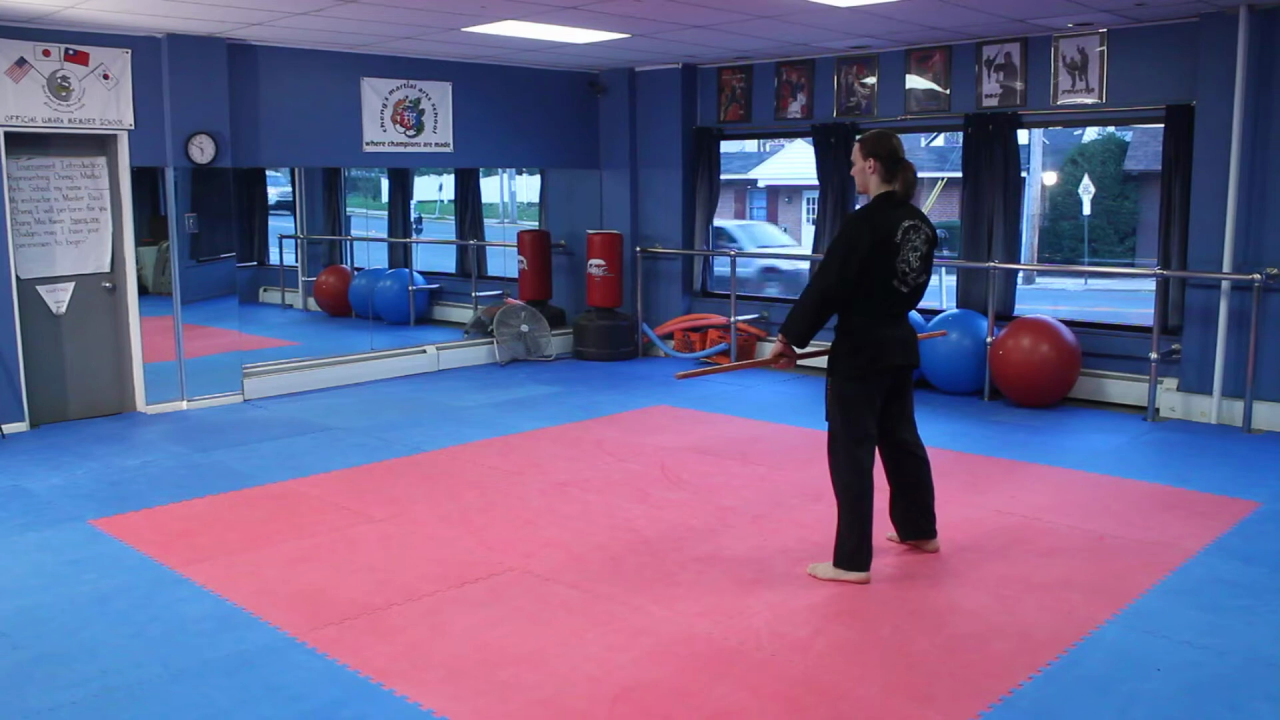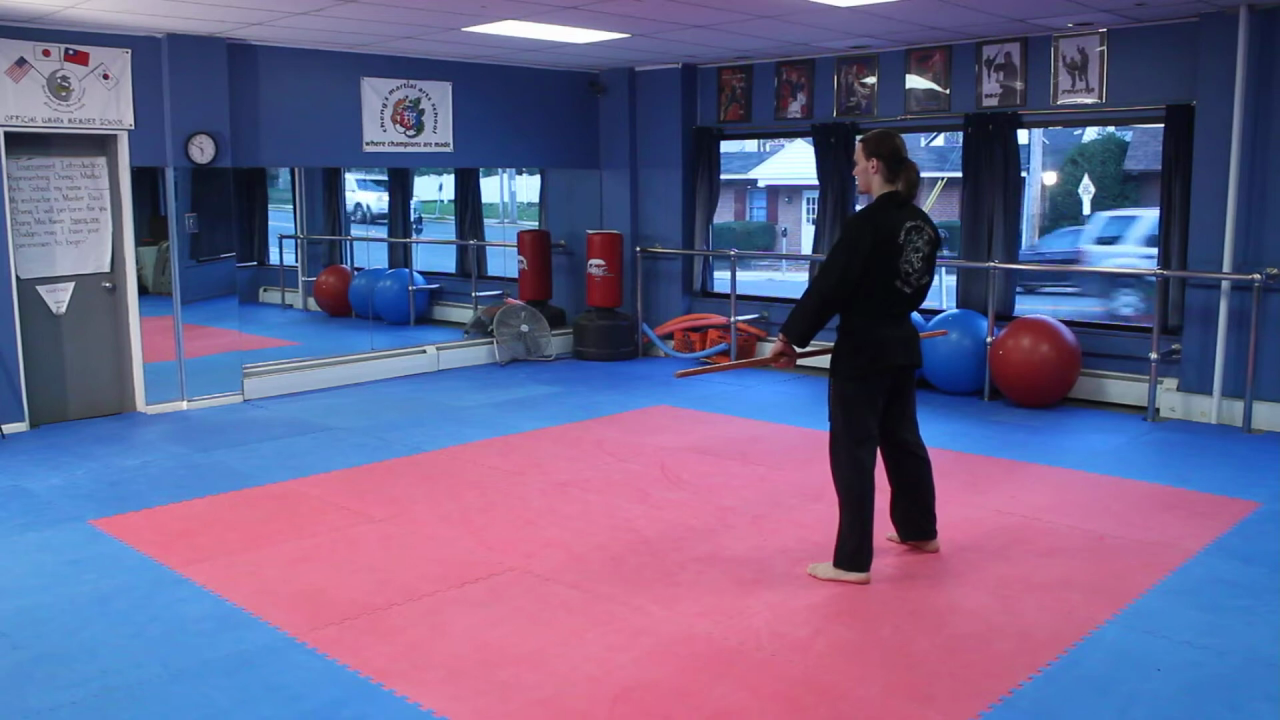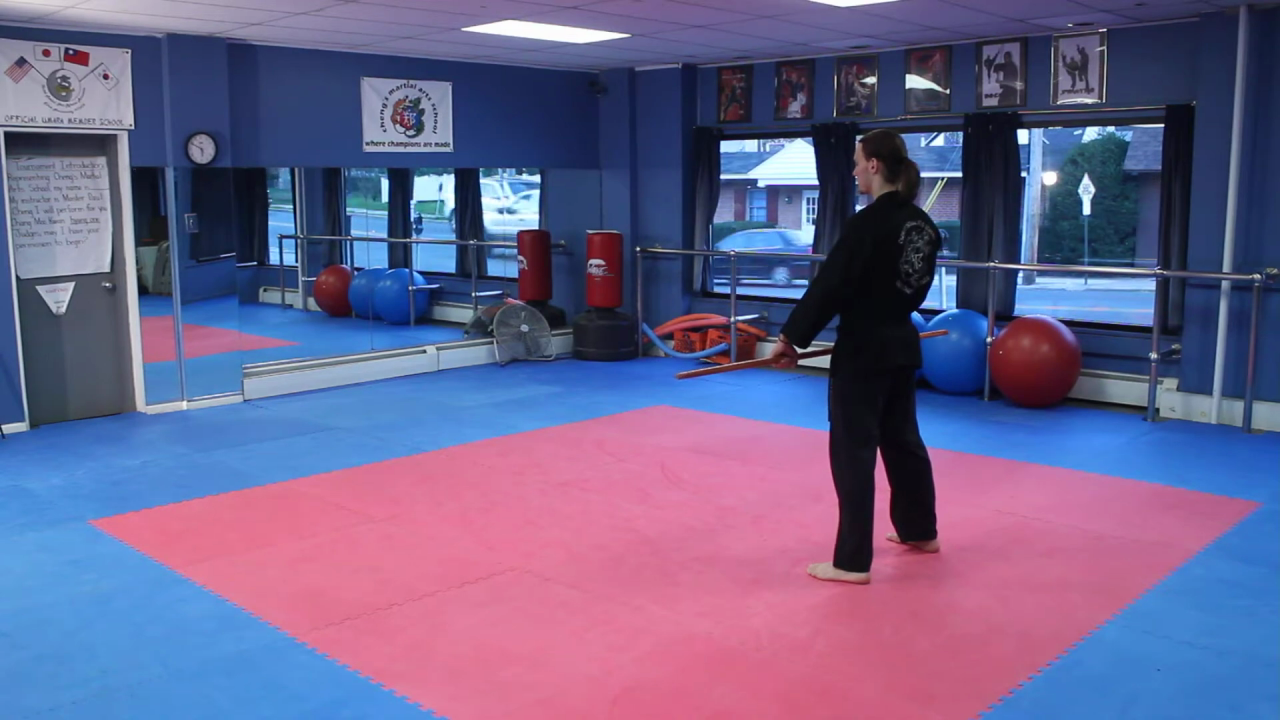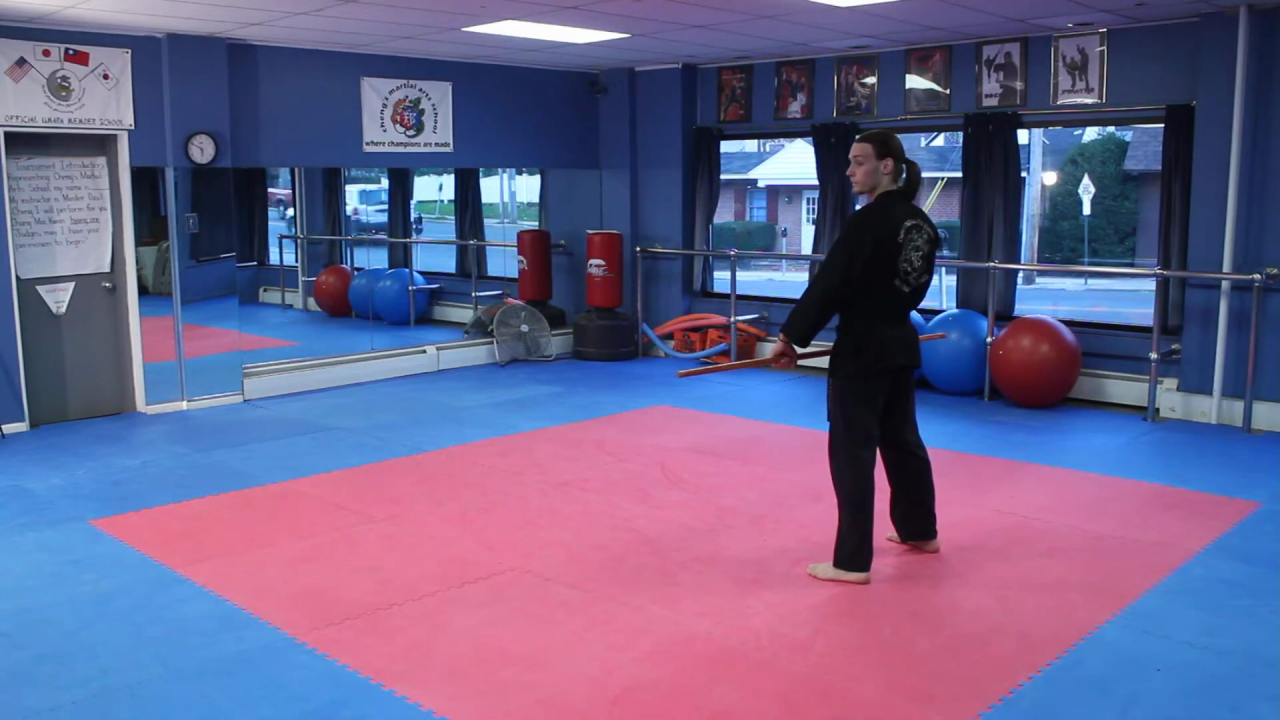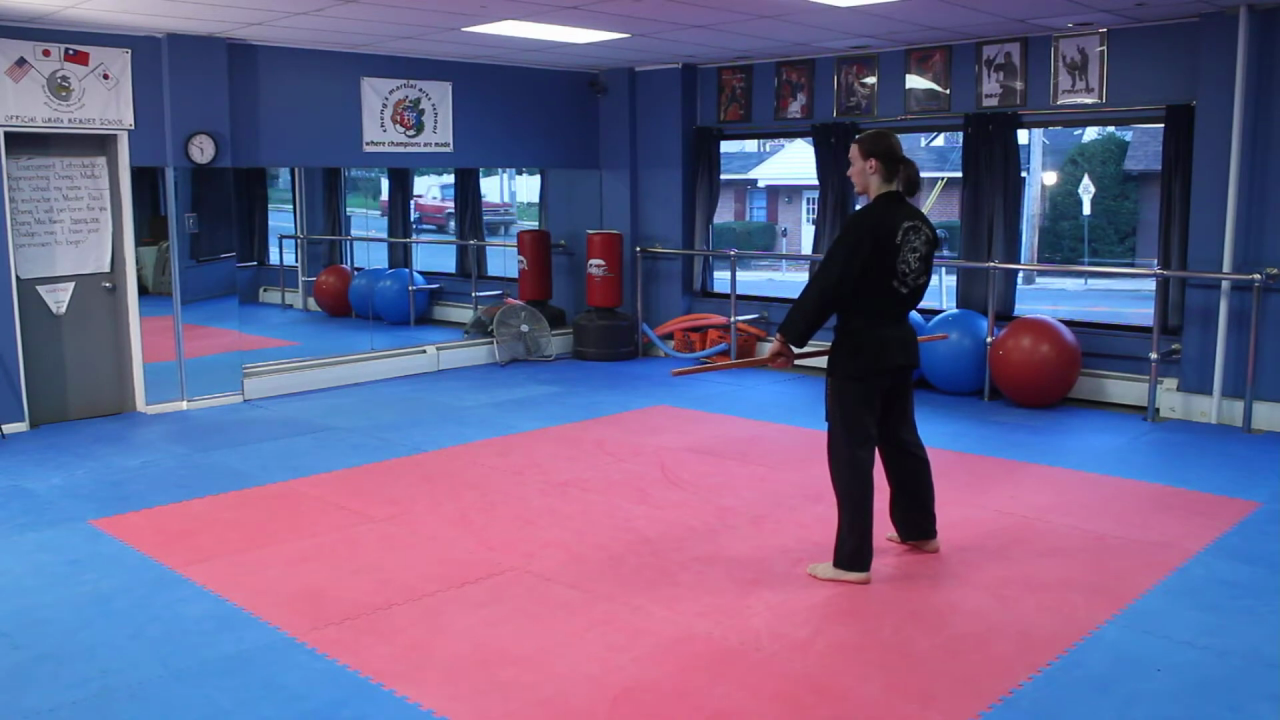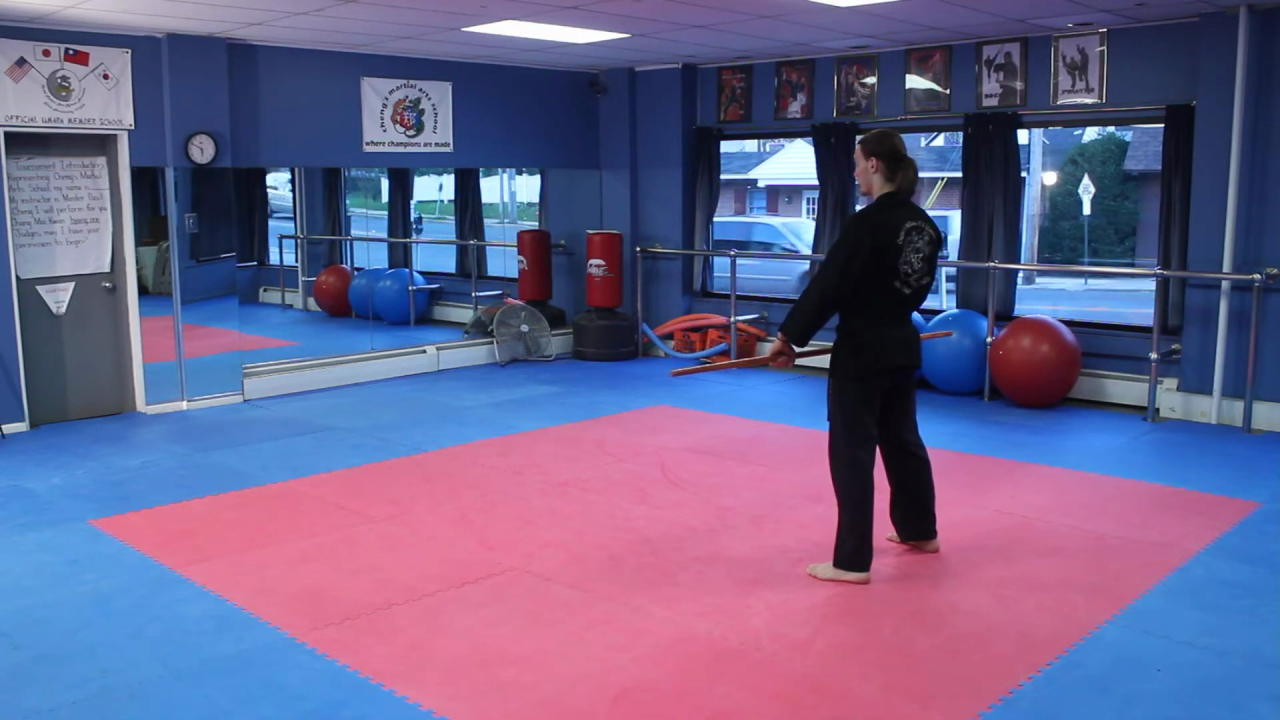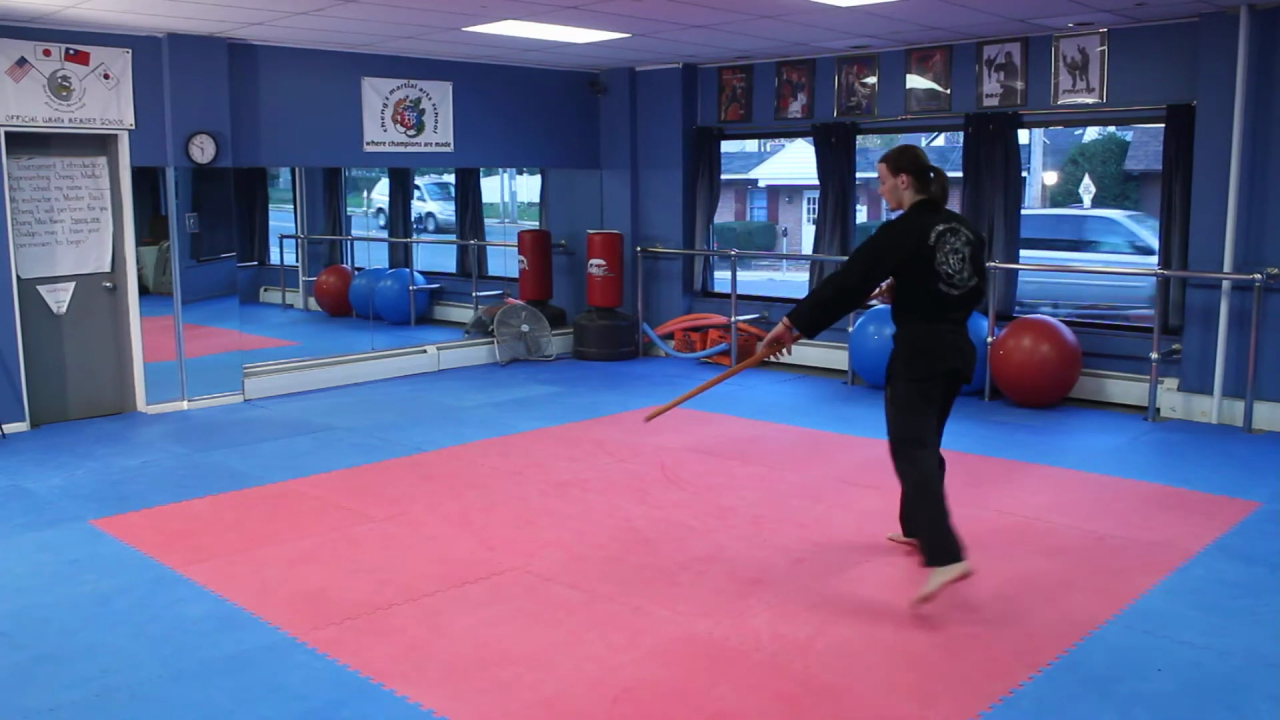
dt=0.7s
person 1, frame 1
left shoulder: (864, 222)
right shoulder: (919, 223)
left elbow: (826, 287)
left wrist: (788, 337)
left hip: (861, 350)
right hip: (899, 345)
left knee: (852, 451)
right knee: (900, 437)
left ankle: (852, 561)
right ankle: (920, 530)
person 1, frame 2
left shoulder: (868, 223)
right shoulder: (922, 224)
left elbow: (828, 286)
left wrist: (789, 336)
left hip: (863, 350)
right hip: (902, 345)
left knee: (854, 451)
right knee: (903, 438)
left ankle: (853, 561)
right ankle: (921, 530)
person 1, frame 3
left shoulder: (867, 223)
right shoulder: (923, 224)
left elbow: (829, 286)
left wrist: (790, 337)
left hip: (863, 350)
right hip: (901, 345)
left knee: (854, 451)
right knee: (902, 438)
left ankle: (852, 561)
right ankle: (920, 530)
person 1, frame 4
left shoulder: (867, 222)
right shoulder: (920, 222)
left elbow: (828, 285)
left wrist: (789, 337)
left hip: (862, 349)
right hip: (900, 344)
left knee: (853, 451)
right knee: (902, 438)
left ankle: (853, 561)
right ankle: (920, 530)
person 1, frame 5
left shoulder: (866, 222)
right shoulder: (919, 223)
left elbow: (826, 285)
left wrist: (787, 337)
left hip: (860, 350)
right hip: (899, 345)
left knee: (852, 451)
right knee: (901, 438)
left ankle: (853, 561)
right ankle: (920, 530)
person 1, frame 6
left shoulder: (867, 223)
right shoulder: (923, 223)
left elbow: (827, 285)
left wrist: (788, 337)
left hip: (862, 349)
right hip: (902, 345)
left knee: (853, 451)
right knee: (902, 438)
left ankle: (853, 562)
right ankle: (920, 531)
person 1, frame 7
left shoulder: (902, 232)
right shoulder: (964, 227)
left elbow: (850, 282)
left wrist: (793, 323)
left hip: (920, 352)
right hip: (956, 349)
left knee: (913, 449)
right knee: (919, 438)
left ankle: (945, 558)
right ankle: (921, 528)
